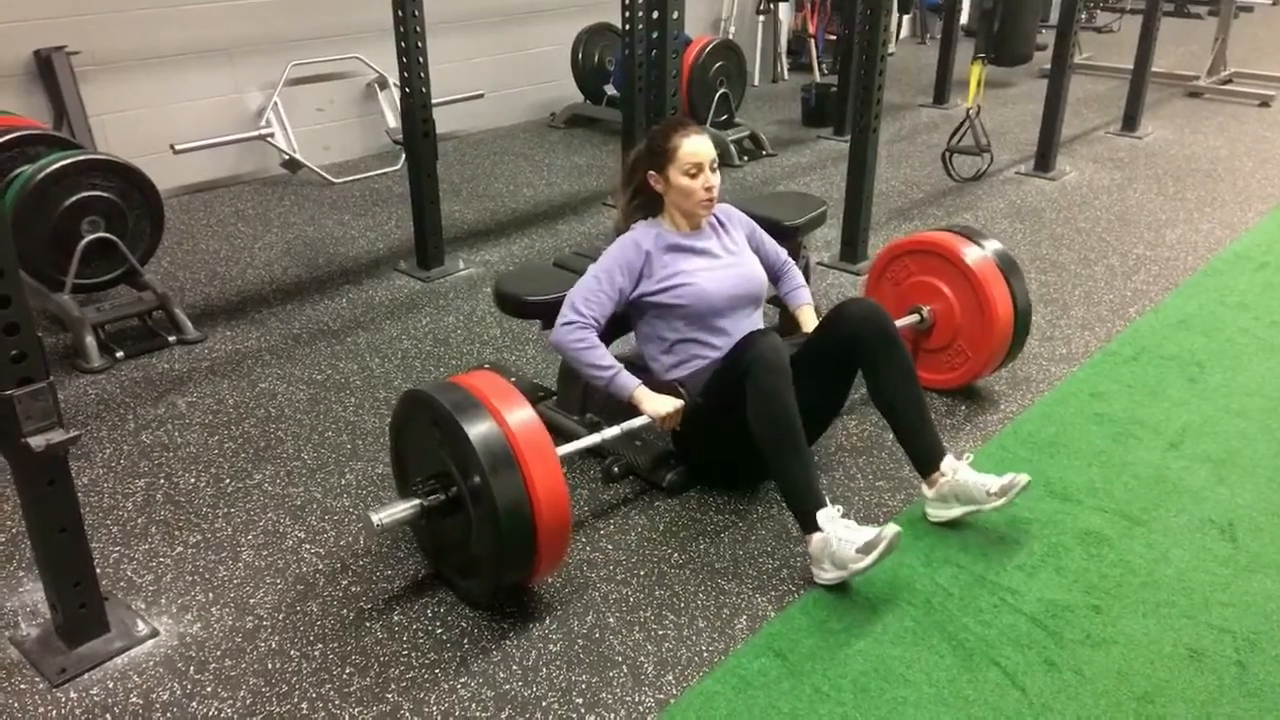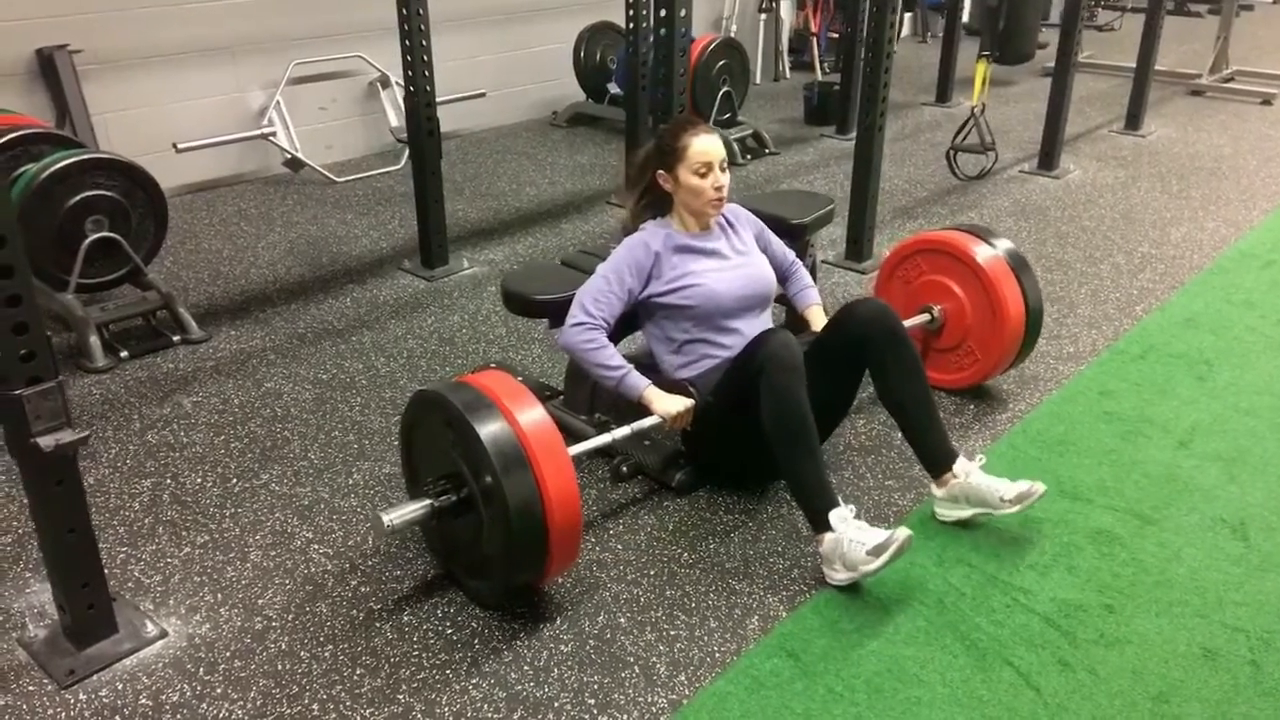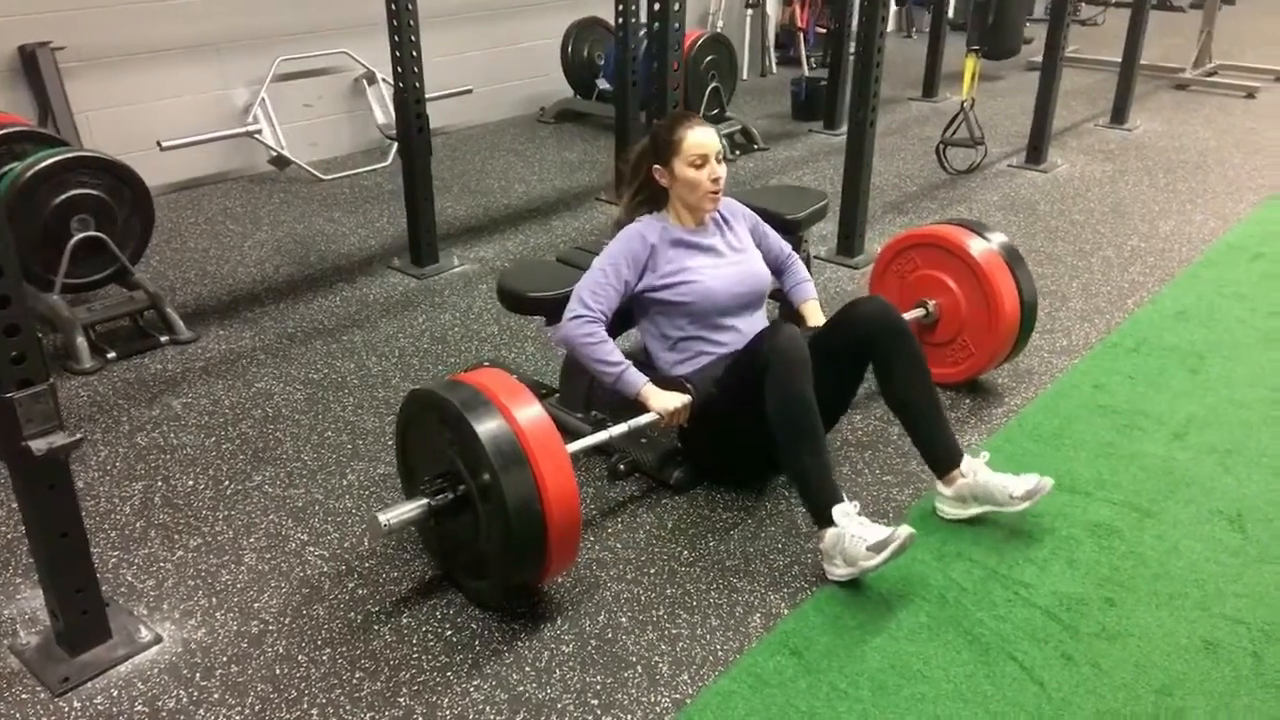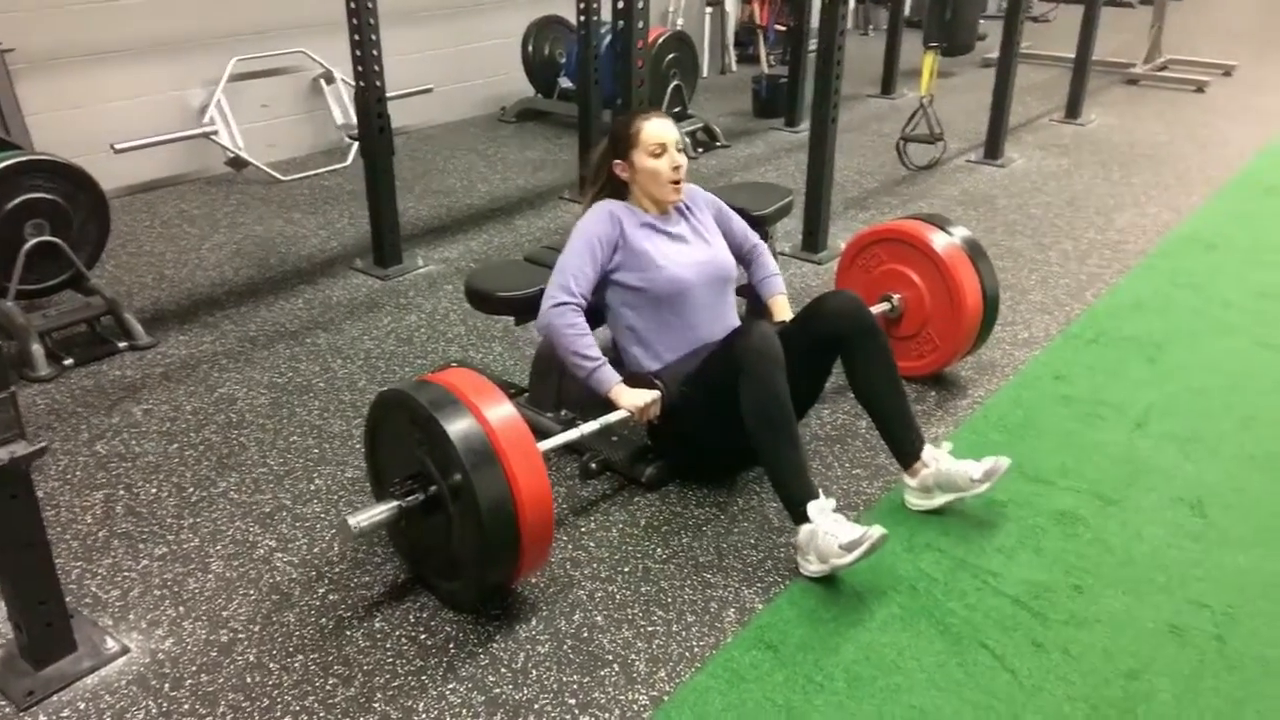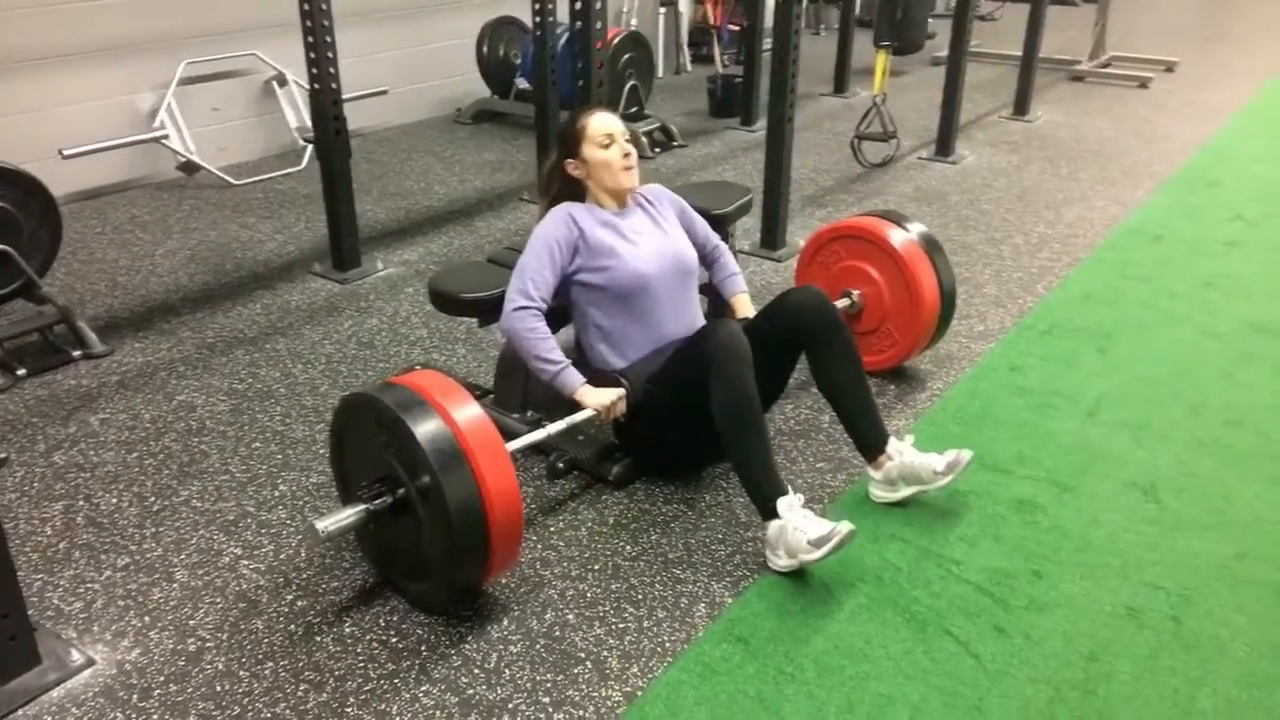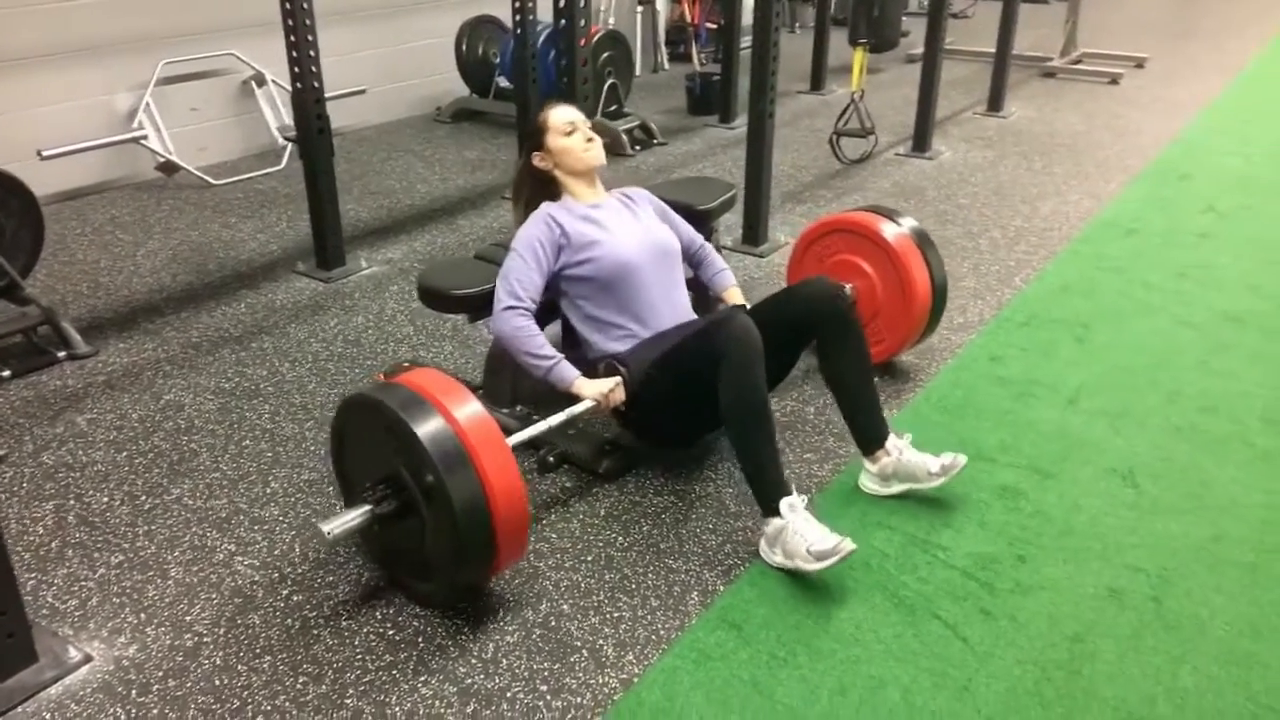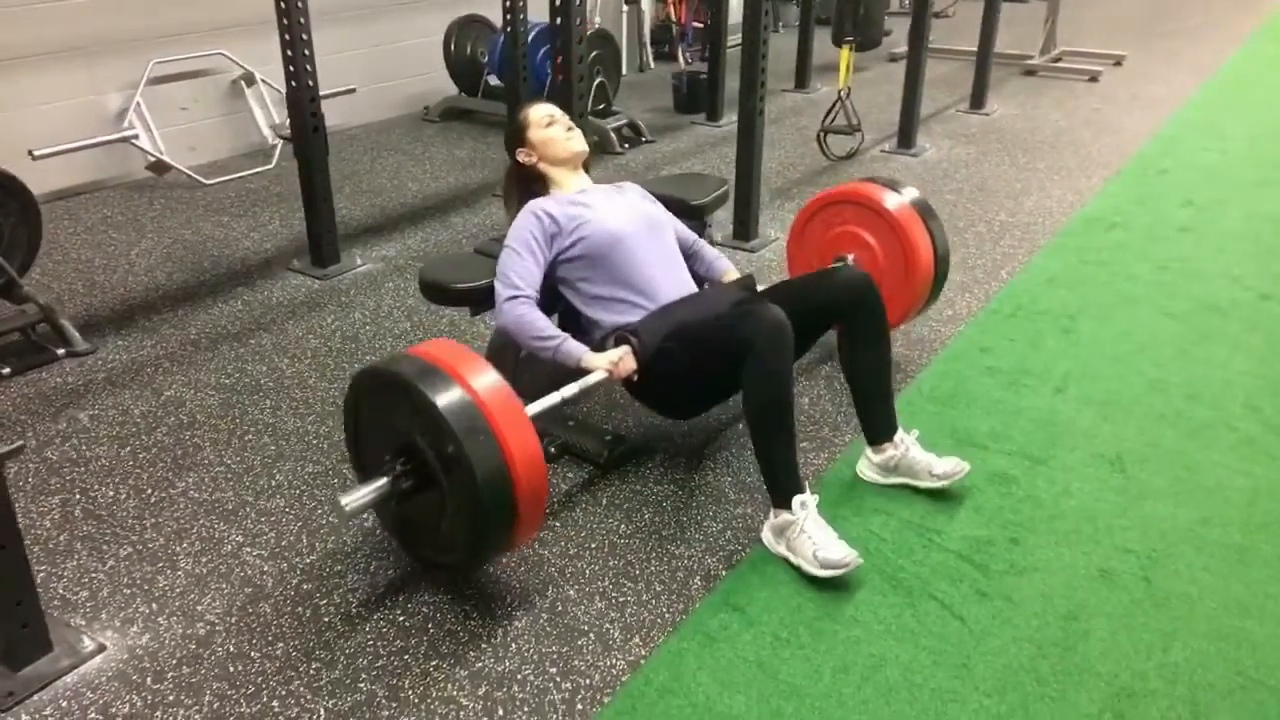
dt=0.3s
person 1, frame 1
left shoulder: (728, 220)
right shoulder: (638, 248)
left elbow: (783, 268)
right elbow: (570, 330)
left wrist: (811, 327)
right wrist: (642, 396)
left hip: (772, 400)
right hip: (709, 421)
left knee: (860, 316)
right knee: (761, 347)
left ankle: (942, 478)
right ankle: (823, 535)
person 1, frame 2
left shoulder: (736, 220)
right shoulder: (646, 248)
left elbow: (791, 268)
right elbow: (579, 330)
left wrist: (822, 329)
right wrist: (652, 395)
left hip: (783, 397)
right hip: (719, 420)
left knee: (868, 316)
right knee: (775, 345)
left ankle: (952, 479)
right ankle: (835, 535)
person 1, frame 3
left shoulder: (731, 214)
right shoulder: (642, 239)
left elbow: (787, 261)
right elbow: (577, 324)
left wrist: (819, 327)
right wrist: (648, 391)
left hip: (778, 393)
right hip: (711, 414)
left knee: (872, 315)
right knee: (780, 339)
left ankle: (958, 478)
right ankle: (837, 531)
person 1, frame 4
left shoulder: (696, 202)
right shoulder: (608, 220)
left elbow: (755, 252)
right elbow: (557, 312)
left wrist: (786, 321)
right wrist: (617, 389)
left hip: (748, 389)
right hip: (680, 409)
left knee: (841, 308)
right knee: (754, 338)
left ankle: (922, 468)
right ankle: (813, 527)
person 1, frame 5
left shoulder: (657, 200)
right shoulder: (567, 224)
left elbow: (716, 253)
right elbow: (519, 315)
left wrist: (749, 319)
right wrist: (582, 390)
left hip: (713, 383)
right hip: (646, 406)
left knee: (806, 304)
right knee: (721, 338)
left ankle: (887, 463)
right ankle: (782, 524)
person 1, frame 6
left shoulder: (637, 201)
right shoulder: (550, 224)
left elbow: (699, 251)
right elbow: (508, 316)
left wrist: (738, 305)
right wrist: (578, 382)
left hip: (704, 364)
right hip: (644, 387)
left knee: (820, 296)
right knee: (733, 331)
left ankle: (883, 457)
right ankle: (781, 523)
person 1, frame 7
left shoulder: (626, 192)
right shoulder: (539, 217)
left elbow: (689, 242)
right elbow: (513, 307)
left wrist: (736, 279)
right wrist: (591, 356)
left hip: (708, 315)
right hip: (656, 353)
left knee: (853, 285)
right knee: (769, 327)
left ankle: (886, 451)
right ankle: (789, 517)
